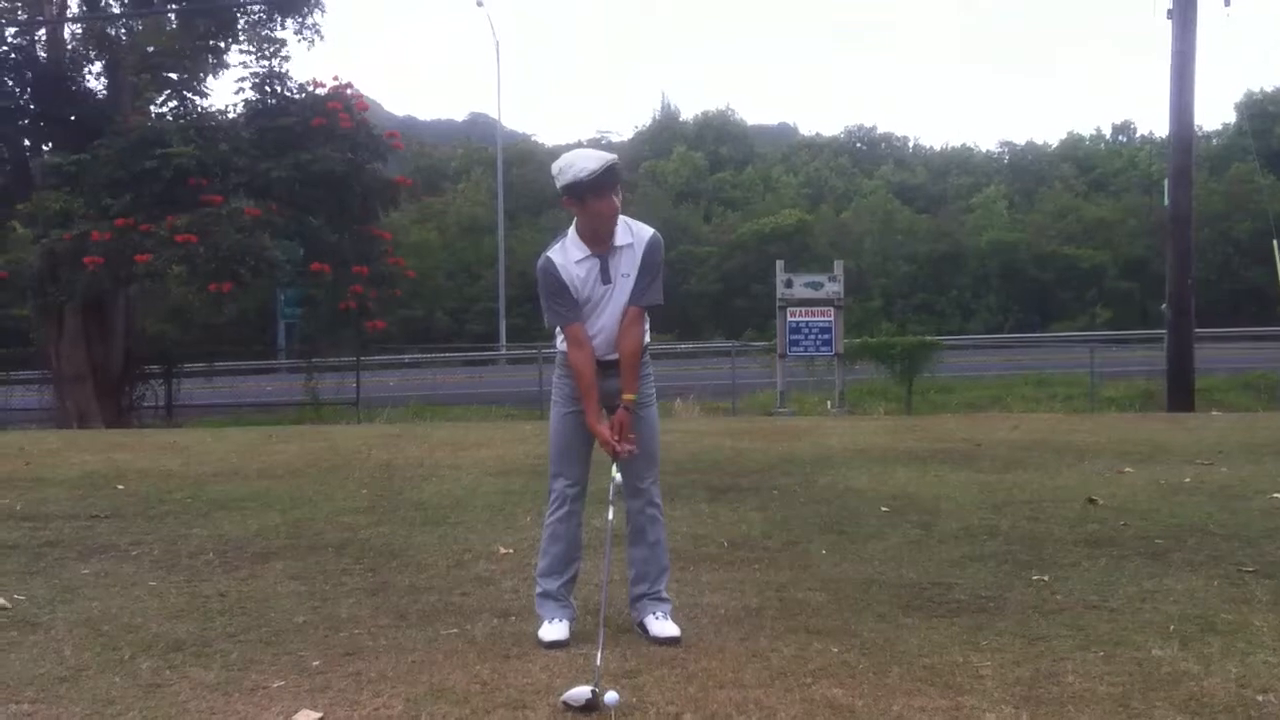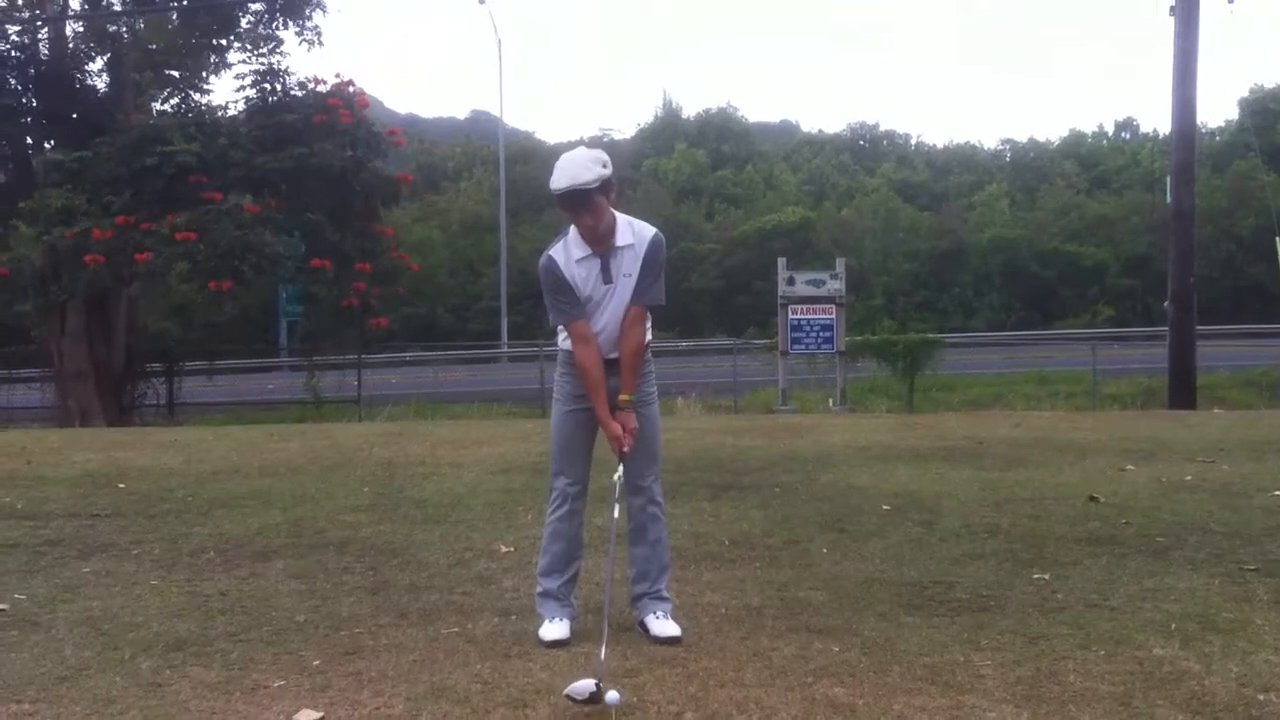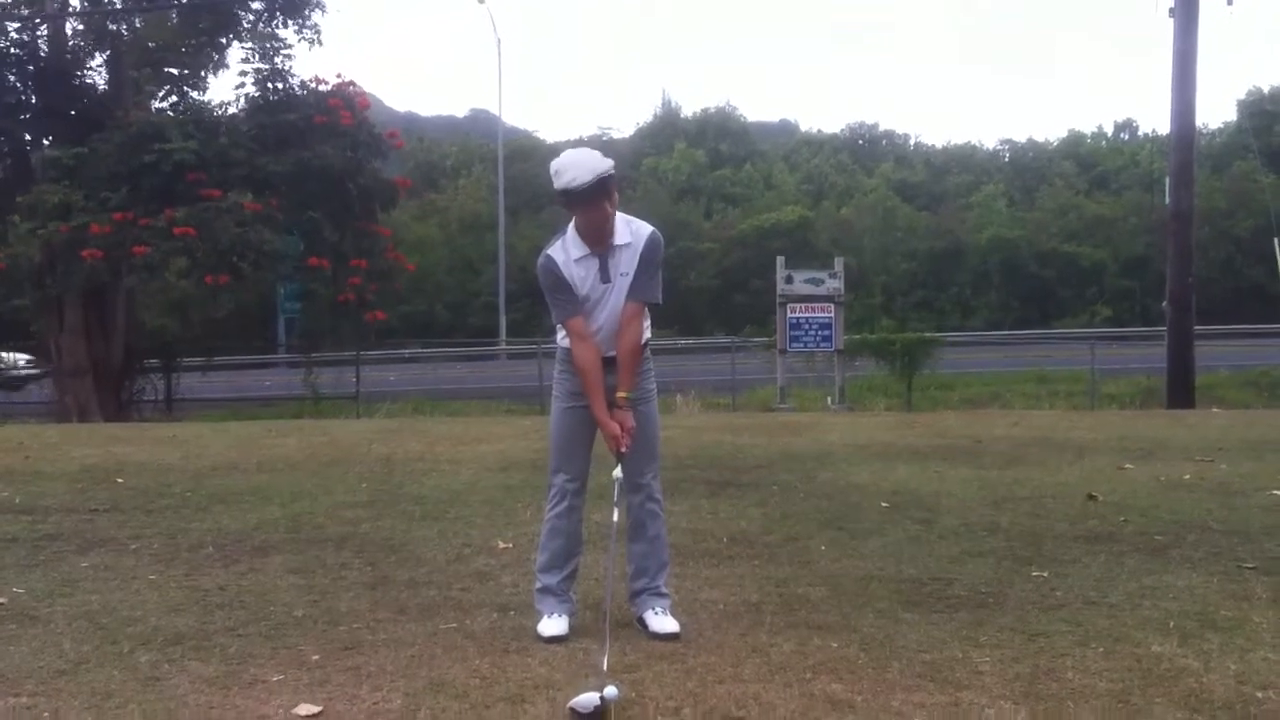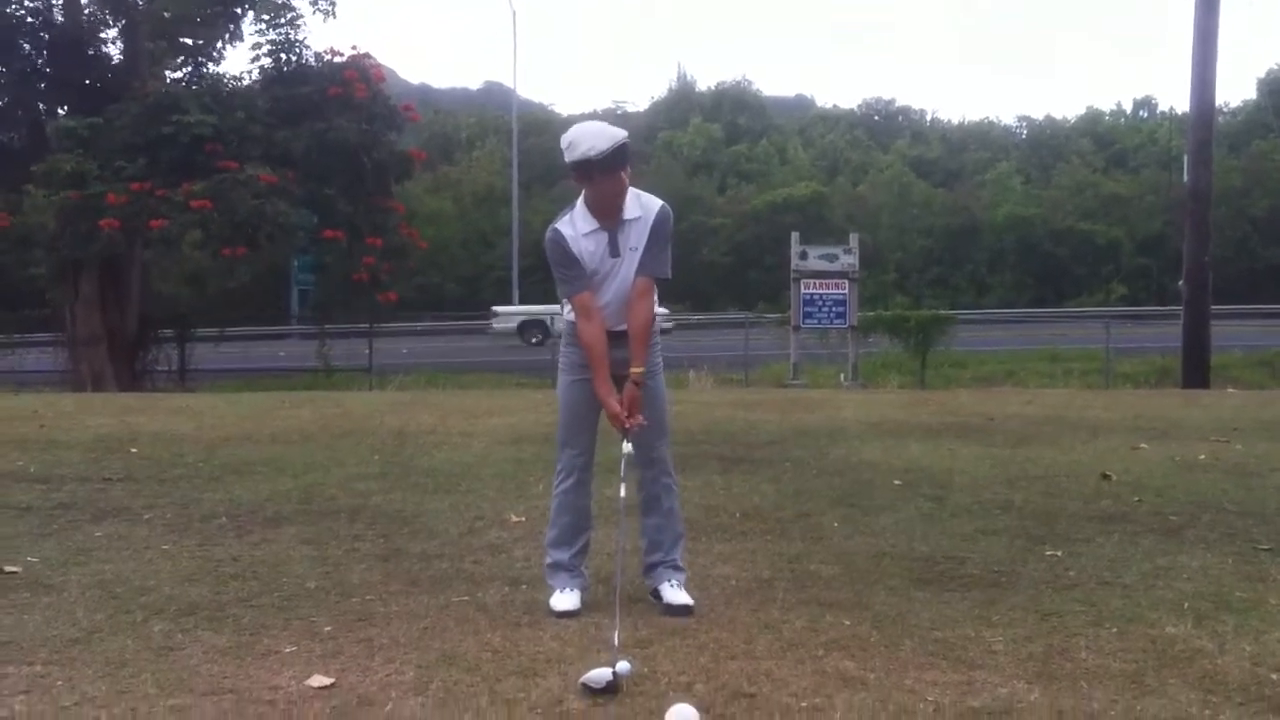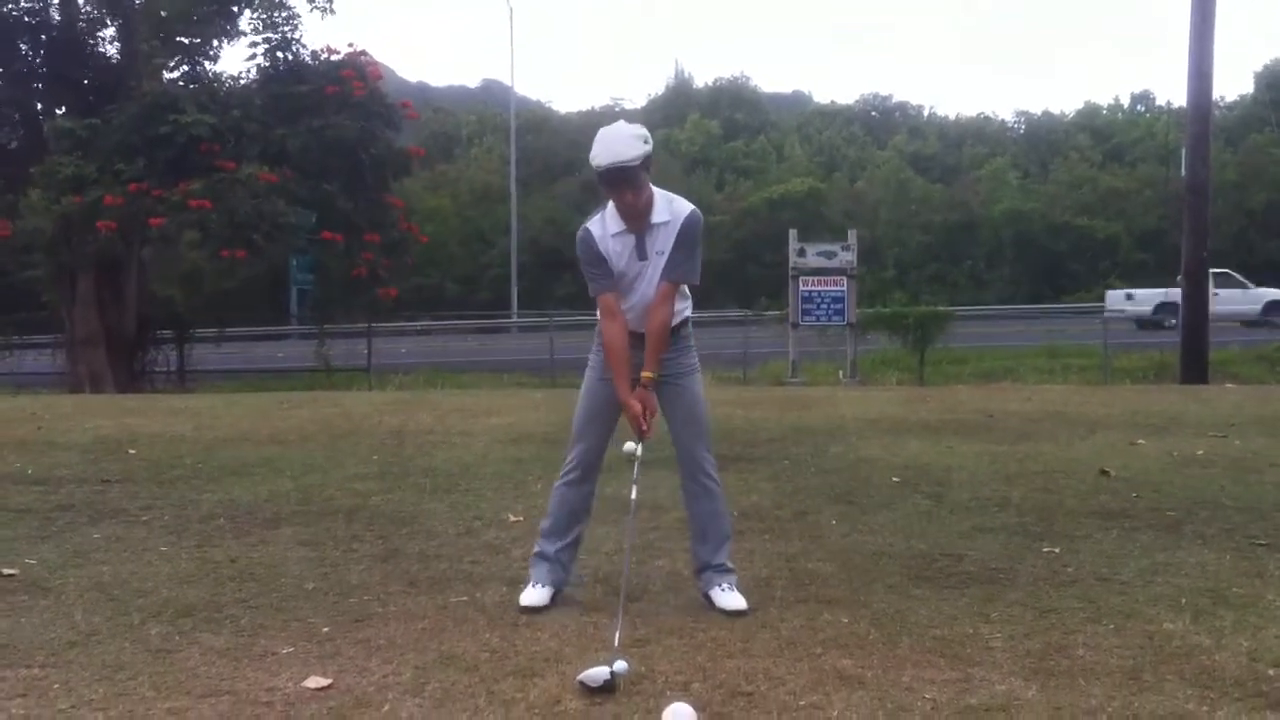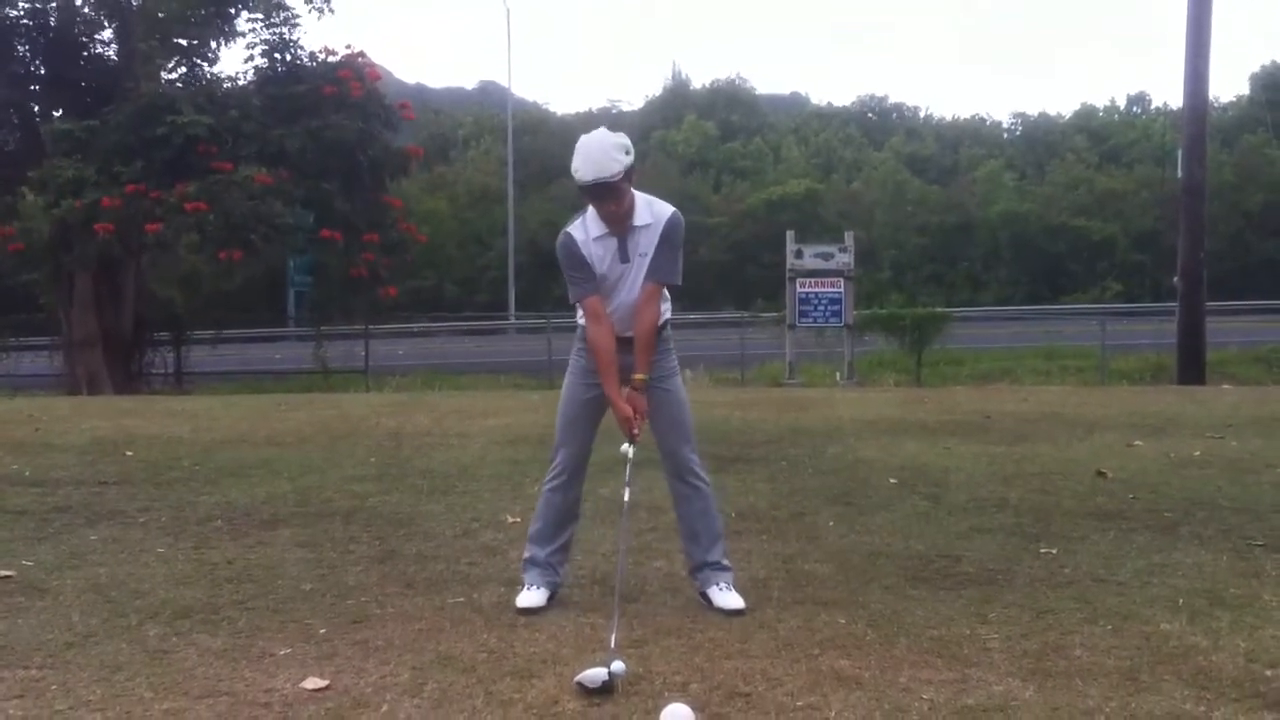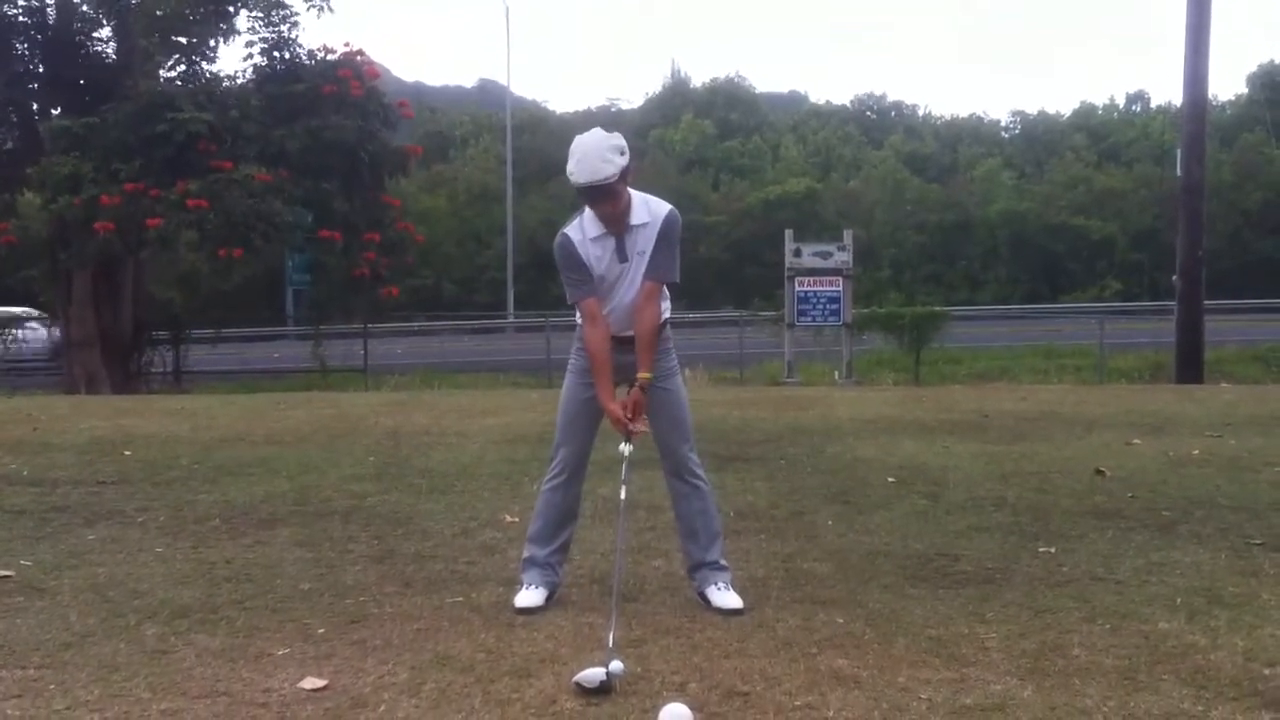
dt=0.7s
person 1, frame 1
left shoulder: (646, 244)
right shoulder: (553, 264)
left elbow: (631, 328)
right elbow: (578, 345)
left wrist: (625, 405)
right wrist: (595, 420)
left hip: (633, 372)
right hip: (575, 375)
left knee: (643, 490)
right knee: (565, 490)
left ankle: (651, 602)
right ankle: (554, 605)
person 1, frame 2
left shoulder: (648, 243)
right shoulder: (555, 262)
left elbow: (634, 328)
right elbow: (583, 343)
left wrist: (626, 405)
right wrist: (605, 417)
left hip: (634, 370)
right hip: (577, 374)
left knee: (645, 489)
right knee: (566, 489)
left ankle: (652, 602)
right ankle: (555, 605)
person 1, frame 3
left shoulder: (645, 241)
right shoulder: (553, 261)
left elbow: (631, 325)
right elbow: (581, 341)
left wrist: (623, 403)
right wrist: (602, 415)
left hip: (633, 367)
right hip: (575, 371)
left knee: (644, 485)
right knee: (566, 485)
left ankle: (651, 597)
right ankle: (554, 600)
person 1, frame 4
left shoulder: (655, 215)
right shoulder: (561, 235)
left elbow: (641, 300)
right elbow: (587, 316)
left wrist: (635, 379)
right wrist: (605, 393)
left hip: (640, 341)
right hip: (583, 346)
left knee: (656, 460)
right knee: (573, 461)
left ankle: (665, 572)
right ankle: (565, 575)
person 1, frame 5
left shoulder: (685, 219)
right shoulder: (592, 235)
left elbow: (664, 304)
right elbow: (612, 316)
left wrist: (649, 382)
right wrist: (626, 393)
left hip: (673, 346)
right hip: (613, 346)
left knee: (698, 460)
right knee: (581, 459)
left ankle: (716, 574)
right ankle: (548, 569)
person 1, frame 6
left shoulder: (666, 221)
right shoulder: (573, 239)
left elbow: (647, 306)
right elbow: (597, 320)
left wrist: (639, 384)
right wrist: (614, 396)
left hip: (653, 346)
right hip: (594, 350)
left knee: (684, 461)
right knee: (566, 462)
left ankle: (712, 574)
right ankle: (540, 573)
person 1, frame 7
left shoulder: (663, 219)
right shoulder: (570, 240)
left elbow: (648, 305)
right elbow: (593, 321)
left wrist: (641, 383)
right wrist: (606, 396)
left hip: (653, 344)
right hip: (594, 348)
left knee: (683, 460)
right knee: (566, 462)
left ankle: (711, 573)
right ankle: (539, 572)
